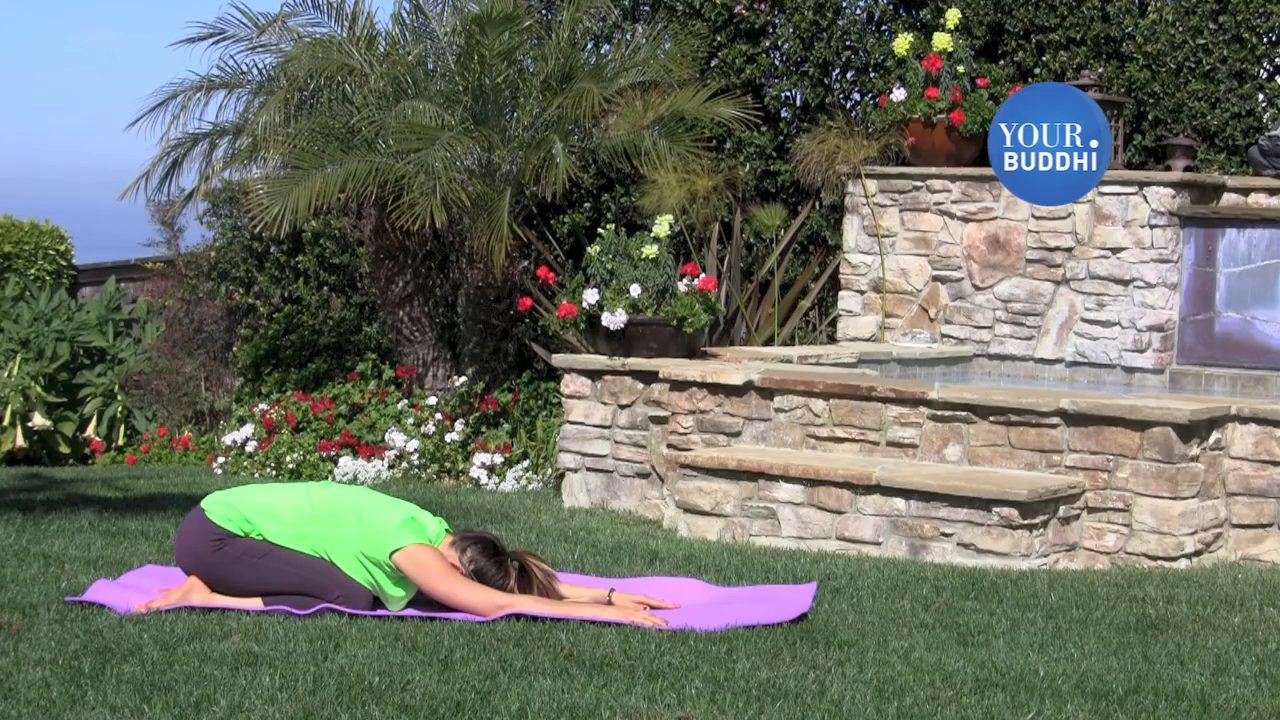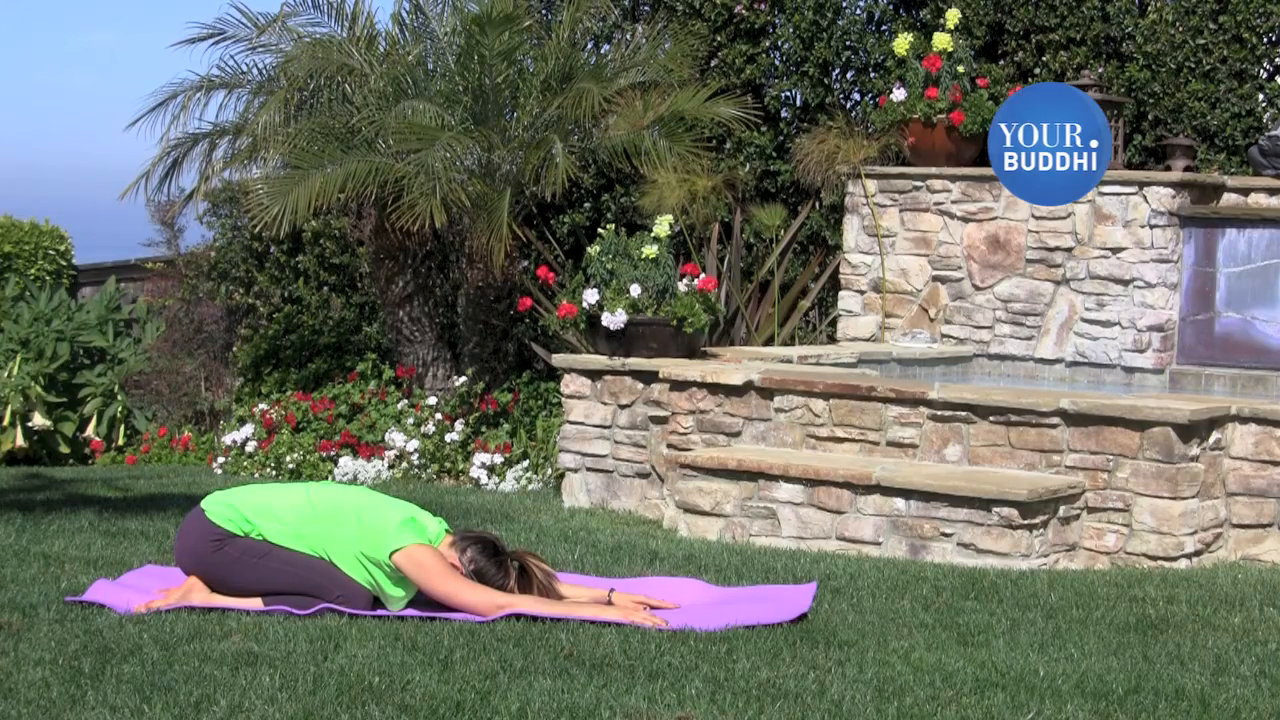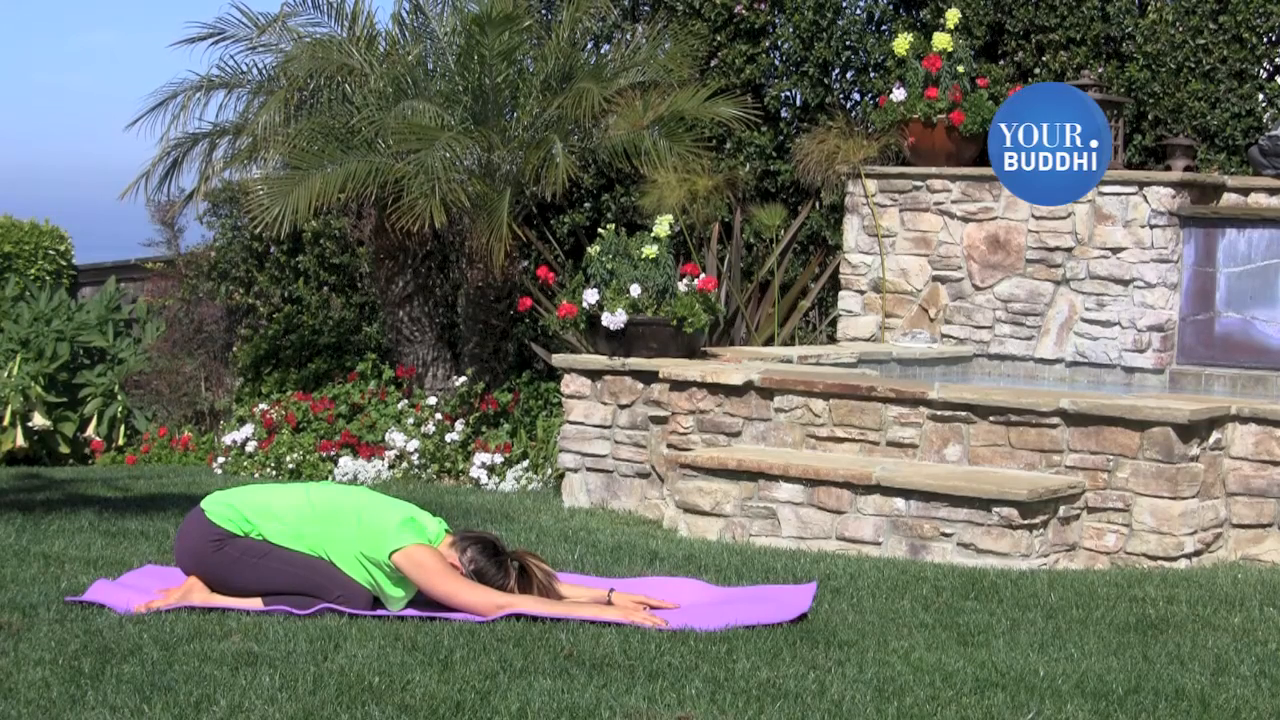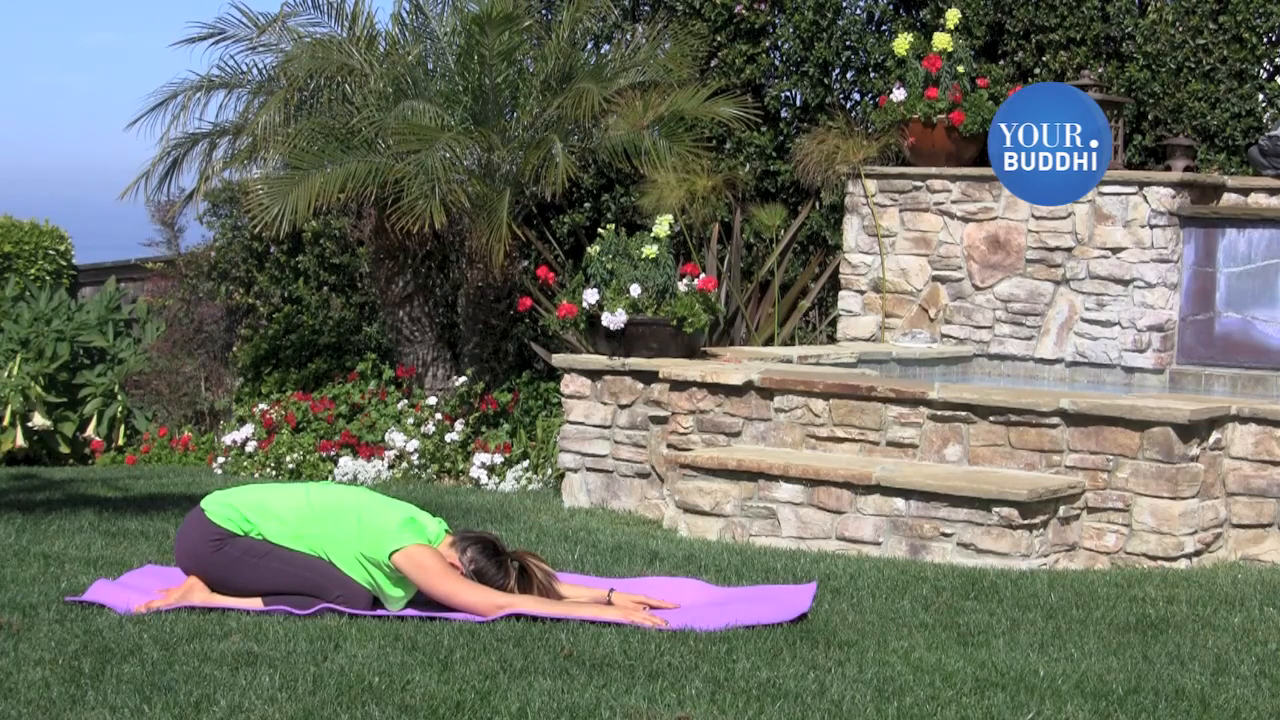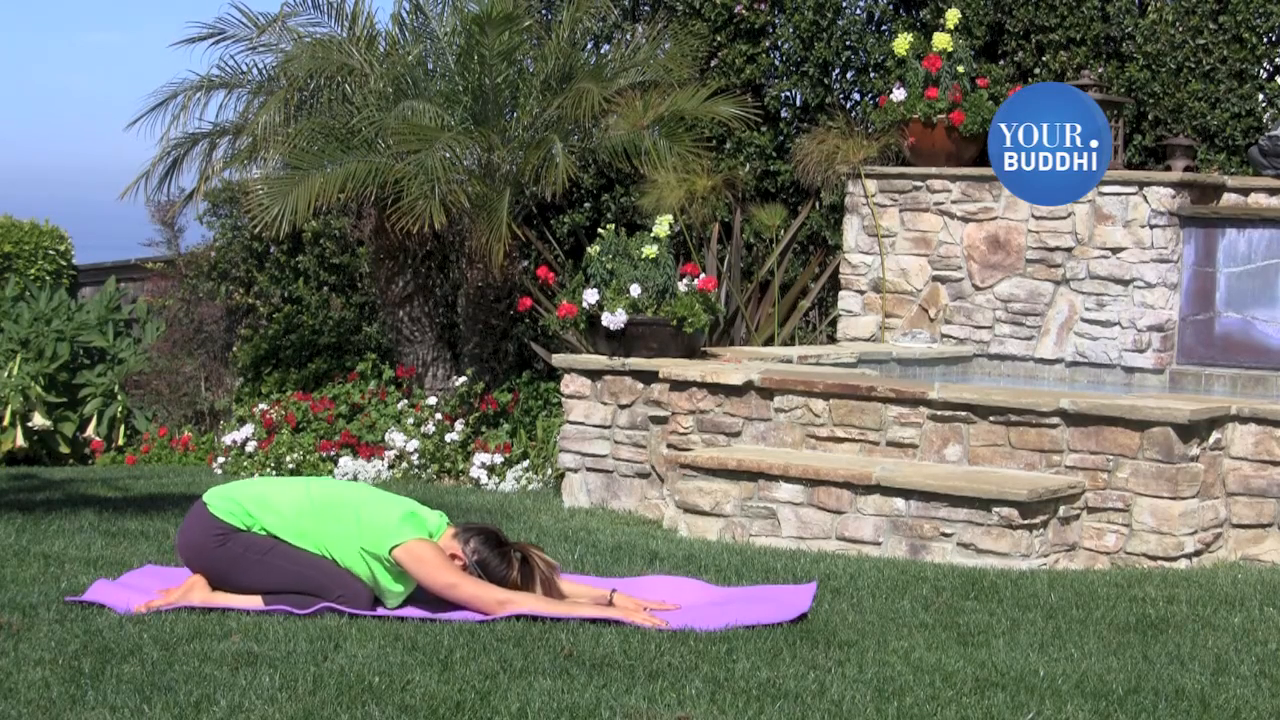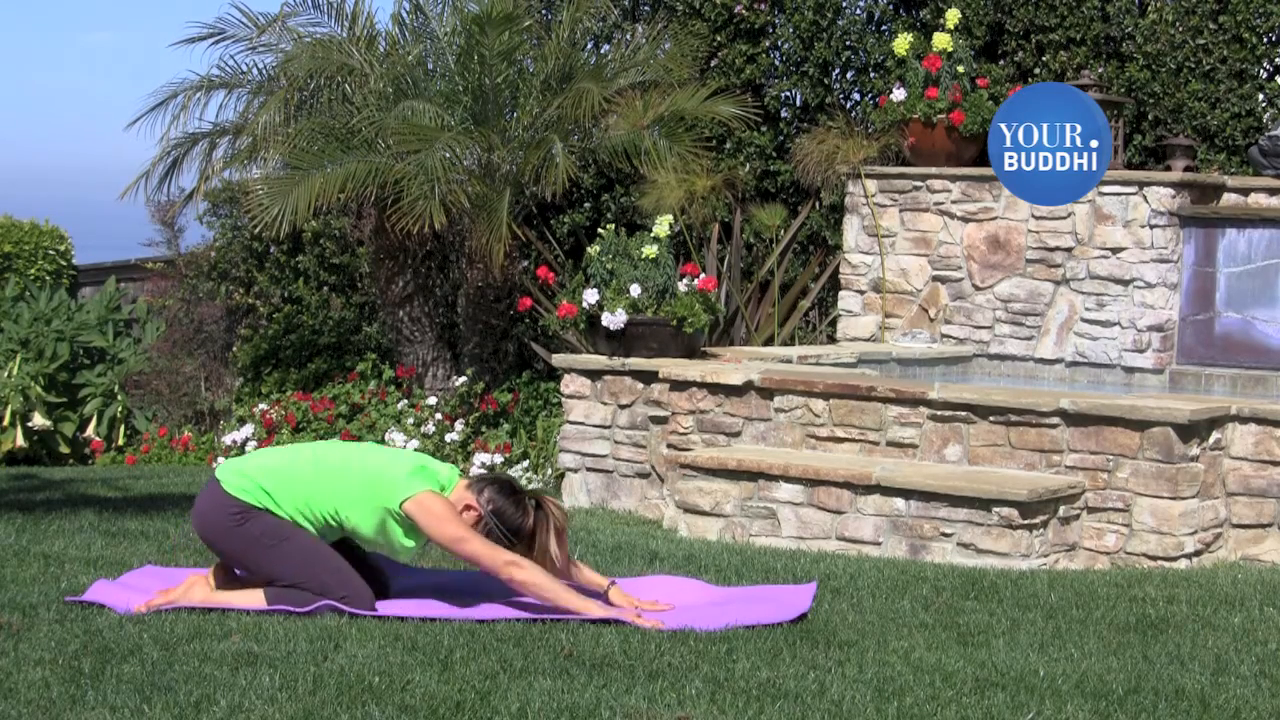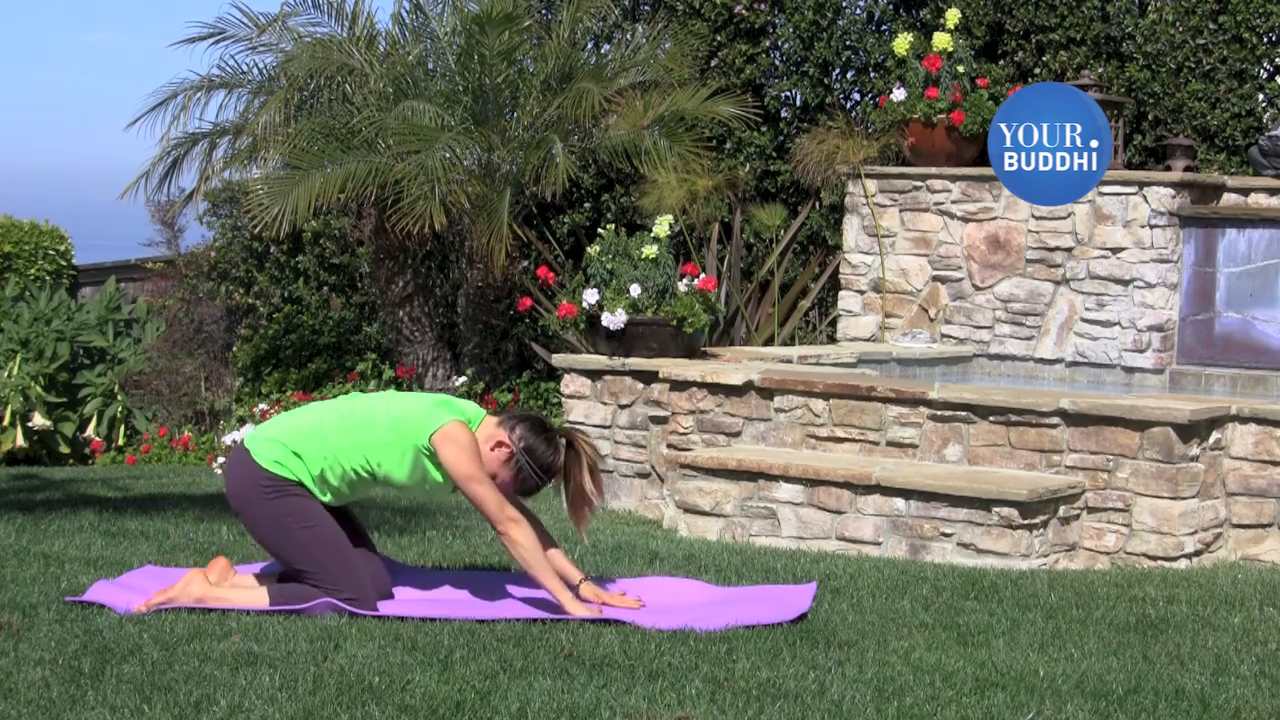
dt=0.4s
person 1, frame 1
left shoulder: (440, 536)
right shoulder: (414, 550)
left elbow: (536, 580)
right elbow: (496, 604)
left wrist: (611, 593)
right wrist: (603, 612)
left hip: (228, 517)
right hip: (210, 534)
left knee: (349, 590)
right knee: (350, 599)
left ankle: (210, 585)
right ankle: (204, 598)
person 1, frame 2
left shoulder: (438, 537)
right shoulder: (413, 550)
left elbow: (530, 579)
right elbow: (496, 604)
left wrist: (611, 594)
right wrist: (604, 611)
left hip: (229, 517)
right hip: (211, 535)
left knee: (353, 589)
right knee: (350, 599)
left ankle: (211, 588)
right ankle: (204, 598)
person 1, frame 3
left shoulder: (439, 536)
right shoulder: (414, 550)
left elbow: (533, 579)
right elbow: (496, 604)
left wrist: (611, 593)
right wrist: (604, 613)
left hip: (228, 518)
right hip: (211, 534)
left knee: (349, 590)
right knee: (349, 599)
left ankle: (213, 585)
right ankle: (204, 598)
person 1, frame 4
left shoulder: (438, 537)
right shoulder: (413, 551)
left elbow: (531, 580)
right elbow: (500, 604)
left wrist: (611, 594)
right wrist: (605, 612)
left hip: (229, 517)
right hip: (211, 536)
left knee: (354, 589)
right knee: (349, 599)
left ankle: (215, 587)
right ankle: (205, 598)
person 1, frame 5
left shoulder: (443, 532)
right shoulder: (414, 546)
left elbow: (535, 577)
right elbow: (502, 602)
left wrist: (614, 595)
right wrist: (606, 614)
left hip: (234, 515)
right hip: (213, 530)
left knee: (361, 590)
right knee: (351, 601)
left ankle: (223, 582)
right ankle: (208, 596)
person 1, frame 6
left shoulder: (455, 485)
right shoulder: (426, 499)
left elbow: (535, 551)
right elbow: (508, 568)
left wrist: (609, 589)
right wrist: (594, 609)
left hip: (252, 495)
right hip: (230, 507)
left knee: (373, 587)
right knee: (351, 602)
left ankle: (230, 578)
right ankle: (209, 595)
person 1, frame 7
left shoulder: (478, 428)
right shoulder: (454, 435)
left elbow: (520, 517)
right elbow: (508, 525)
left wrist: (581, 584)
right wrist: (569, 603)
left hip: (290, 468)
right hip: (265, 473)
left knee: (375, 586)
right knee: (354, 600)
left ankle: (231, 580)
right ankle: (205, 595)
